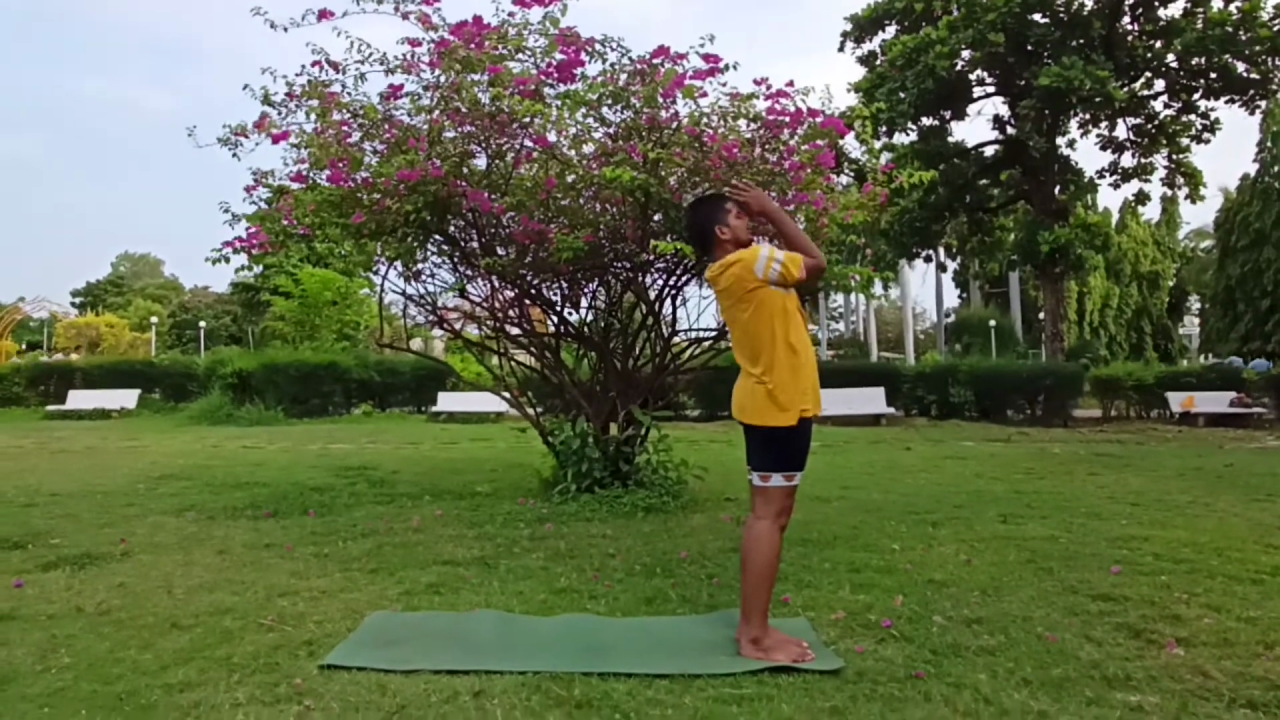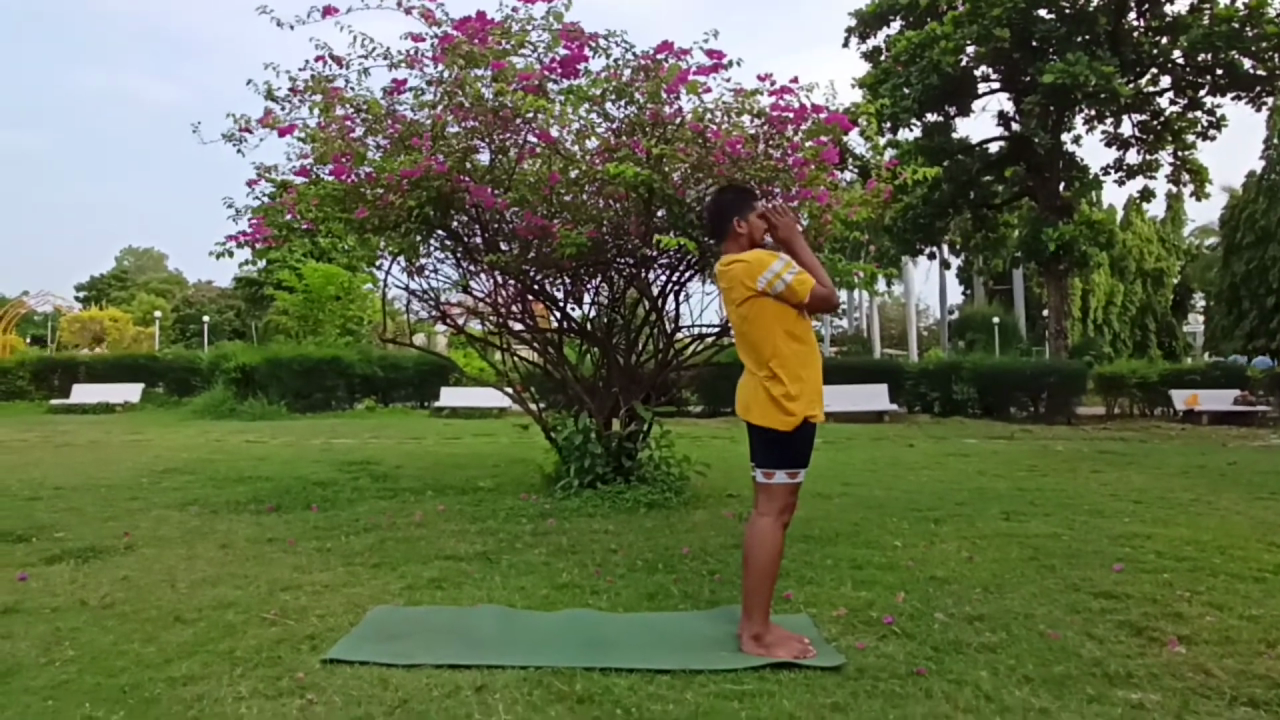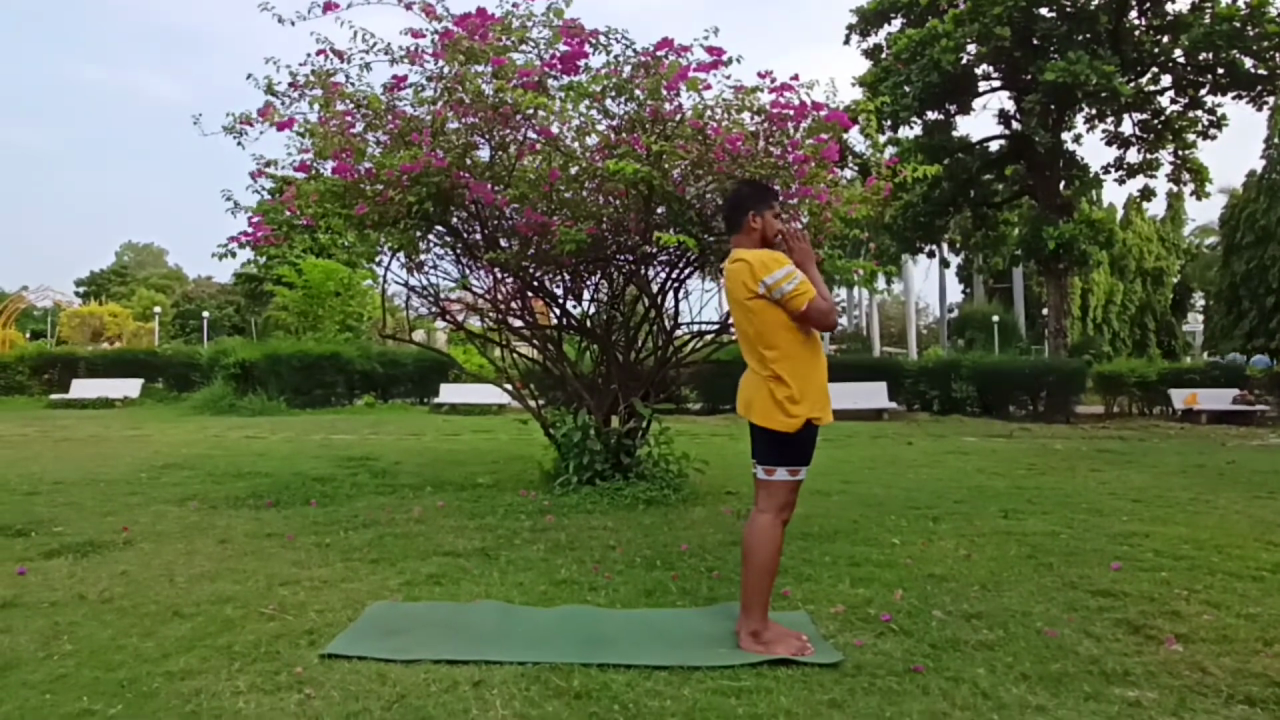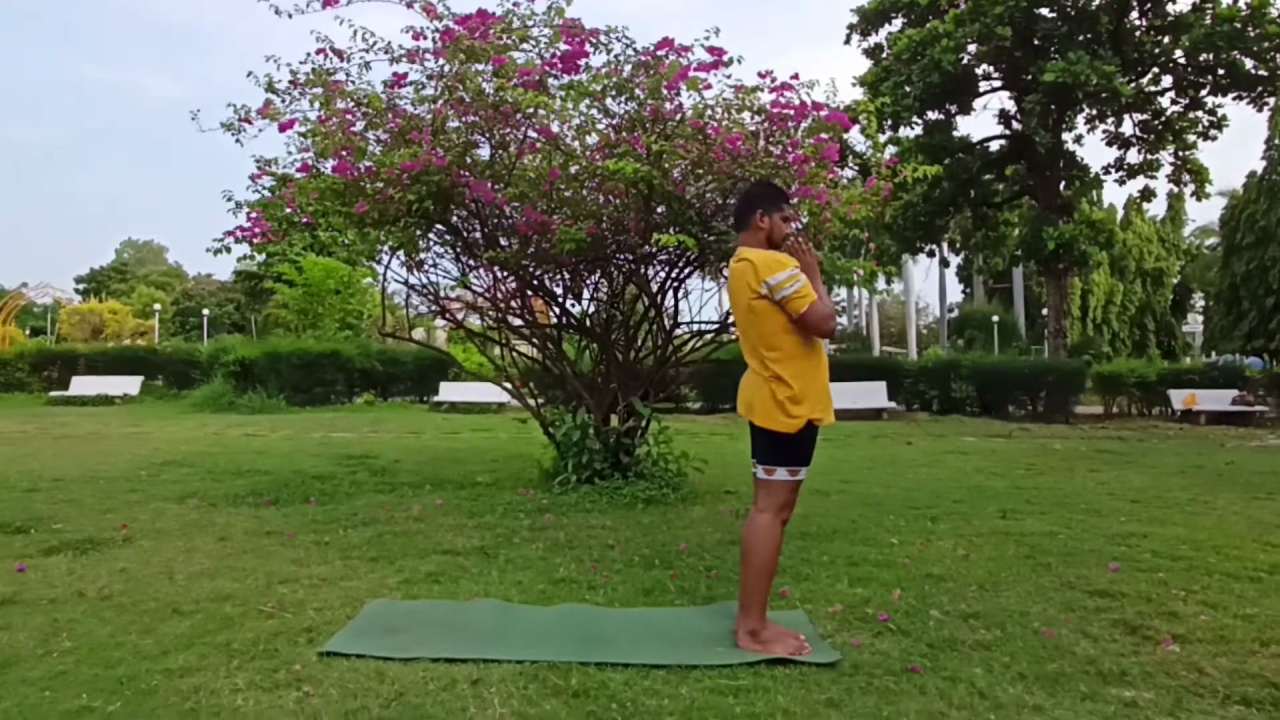
dt=0.4s
person 1, frame 1
left shoulder: (730, 270)
right shoulder: (751, 261)
left elbow: (796, 263)
right elbow: (817, 263)
left wrist: (764, 216)
right wrist: (772, 210)
left hip: (768, 399)
right hip: (779, 403)
left knee: (770, 514)
right knee: (770, 515)
left ankle: (754, 627)
right ankle: (755, 636)
person 1, frame 2
left shoulder: (733, 269)
right shoulder: (762, 263)
left elbow: (800, 297)
right elbow: (828, 299)
left wrist: (786, 246)
right wrist: (795, 242)
left hip: (772, 397)
right hip: (784, 401)
left knee: (772, 511)
right knee: (773, 512)
left ankle: (755, 623)
right ankle: (757, 632)
person 1, frame 3
left shoulder: (739, 266)
right shoulder: (768, 264)
left elbow: (793, 314)
right elbow: (827, 317)
left wrist: (797, 265)
right wrist: (808, 265)
left hip: (774, 396)
right hip: (785, 401)
left knee: (771, 509)
right knee: (773, 510)
left ankle: (754, 620)
right ankle: (755, 629)
person 1, frame 4
left shoulder: (743, 265)
right shoulder: (773, 264)
right elbow: (824, 323)
left wrist: (800, 271)
right wrist: (812, 272)
left hip: (773, 397)
right hip: (786, 401)
left knee: (770, 508)
right knee: (772, 509)
left ankle: (752, 619)
right ankle: (753, 628)
